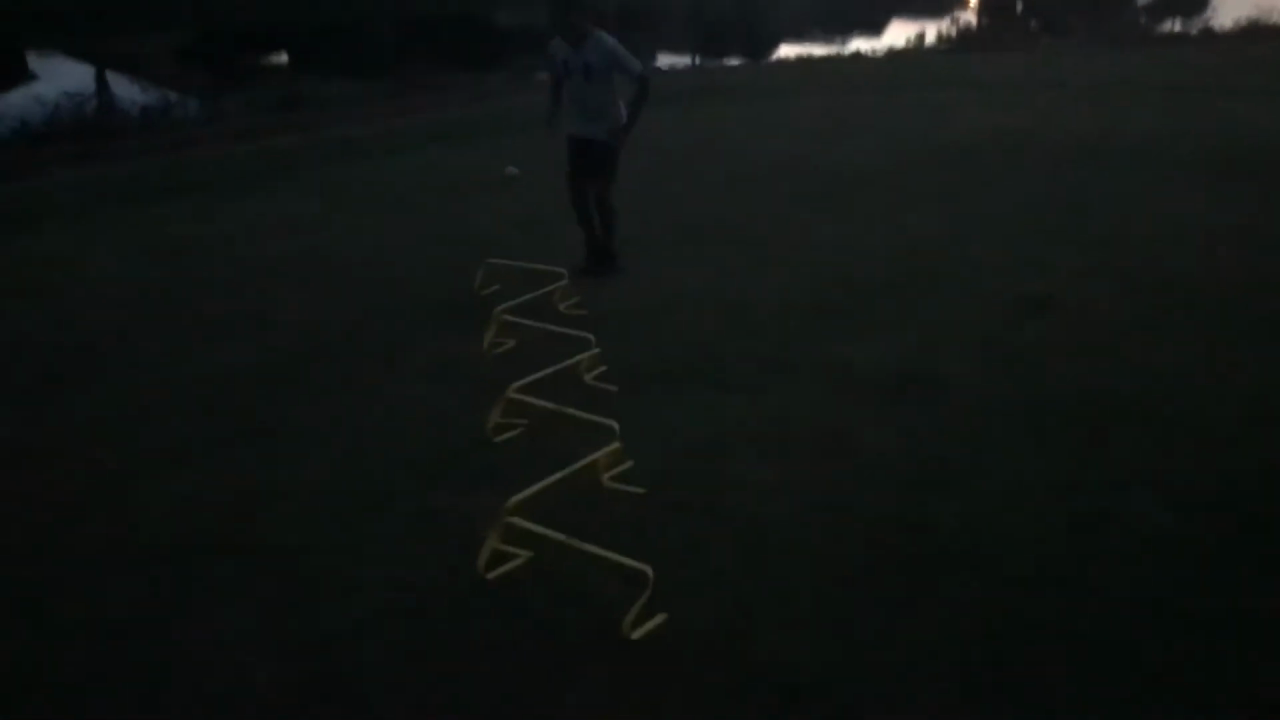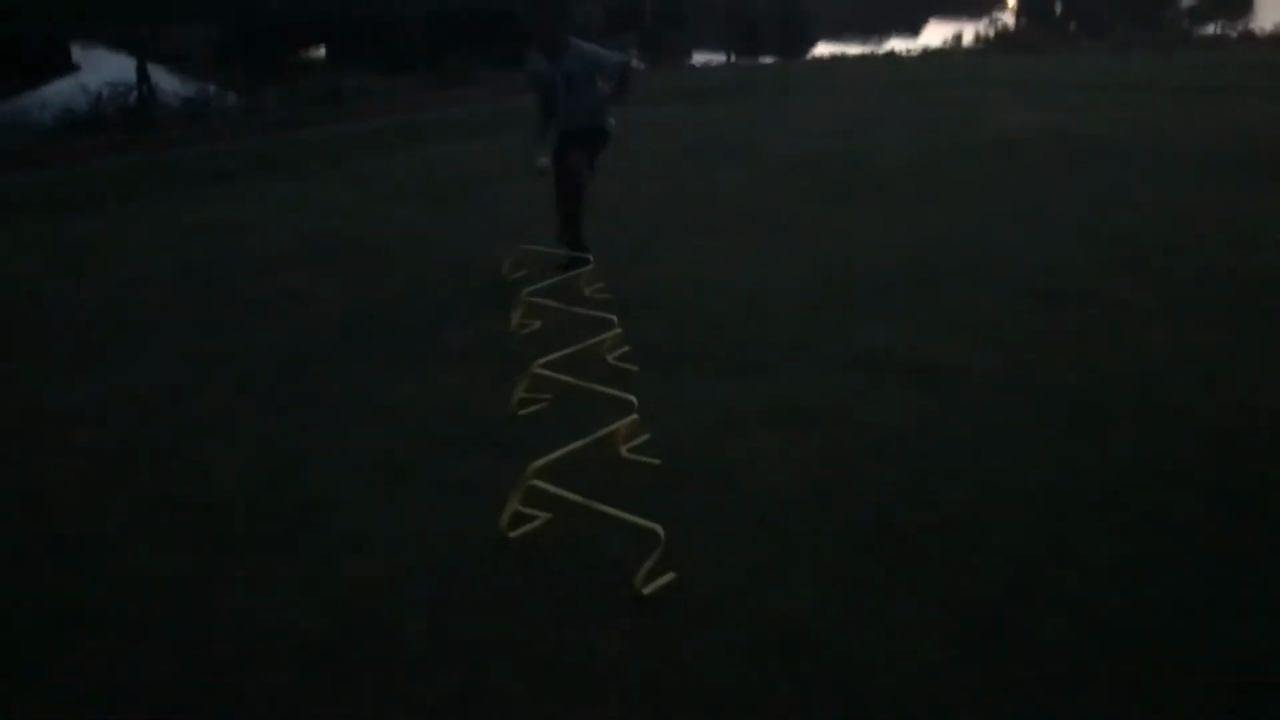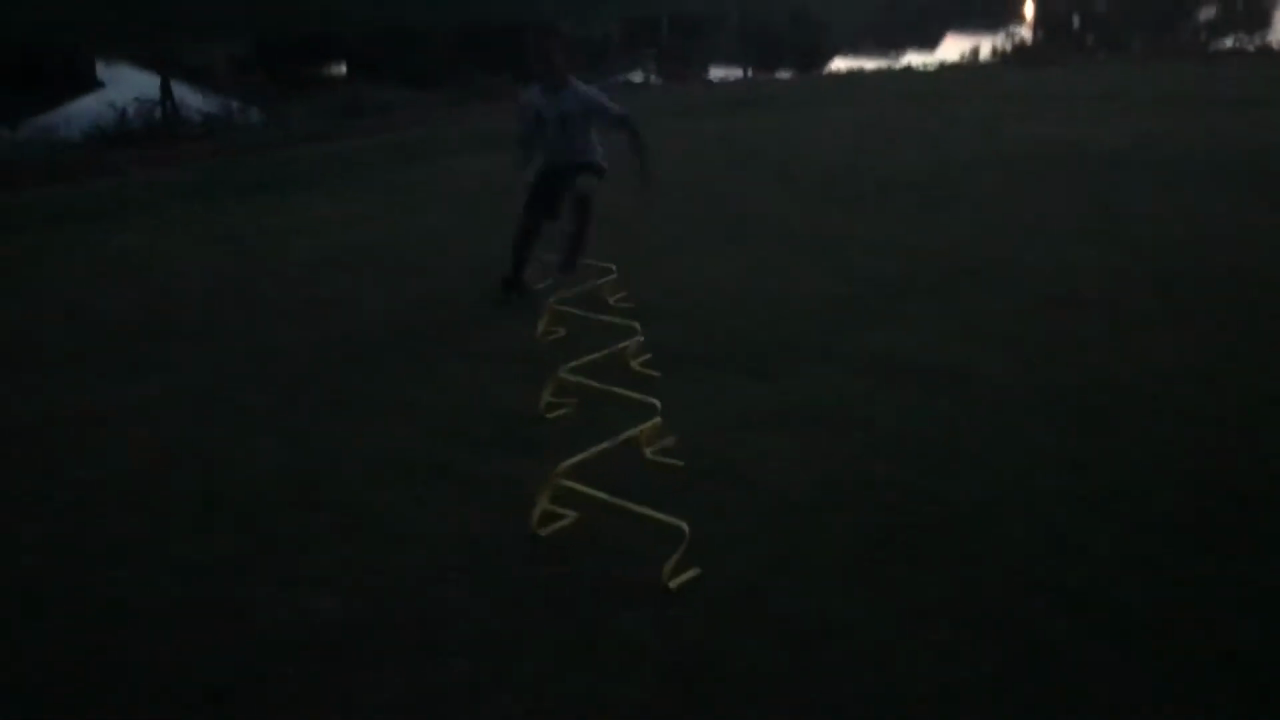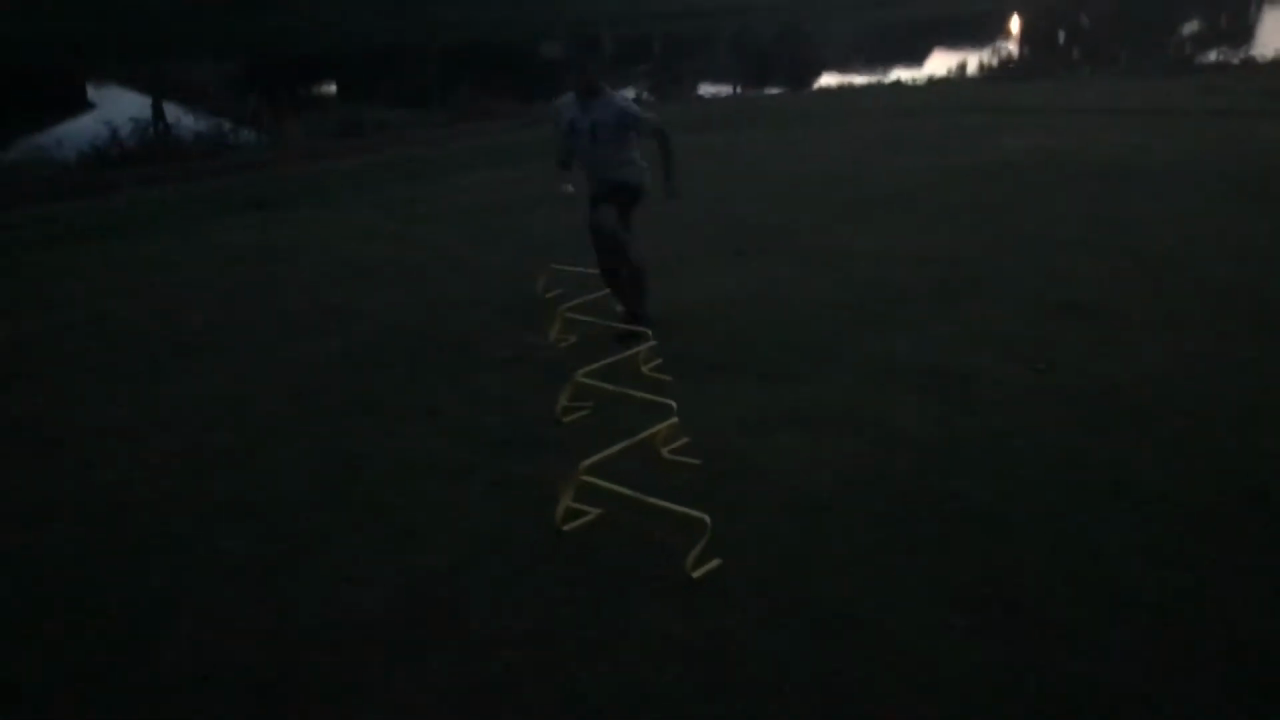
dt=0.4s
person 1, frame 1
left shoulder: (606, 47)
right shoulder: (557, 47)
left elbow: (642, 82)
left wrist: (627, 126)
right wrist: (554, 111)
left hip: (605, 131)
right hip: (576, 130)
left knee: (600, 191)
right knee: (576, 190)
left ankle: (608, 252)
right ankle: (595, 247)
person 1, frame 2
left shoulder: (585, 54)
right shoulder: (536, 63)
left elbow: (623, 67)
left wrist: (606, 103)
right wrist: (543, 137)
left hip: (595, 124)
right hip: (565, 127)
left knee: (574, 165)
right knee: (562, 188)
left ankle: (572, 224)
right ankle: (577, 249)
person 1, frame 3
left shoulder: (584, 96)
right shoulder: (530, 99)
left elbow: (625, 121)
right elbow: (528, 137)
left wrist: (642, 162)
right wrist: (527, 157)
left hip: (586, 162)
right hip: (551, 165)
left knee: (582, 194)
right knee: (527, 227)
left ankle: (574, 251)
right ankle: (515, 278)
person 1, frame 4
left shoulder: (619, 107)
right shoulder: (564, 107)
left elbow: (659, 132)
right elbow: (567, 143)
left wrist: (668, 178)
right wrist: (564, 165)
left hip: (628, 181)
right hip: (599, 185)
left knee: (603, 225)
right knee: (607, 263)
right ankle: (637, 312)
